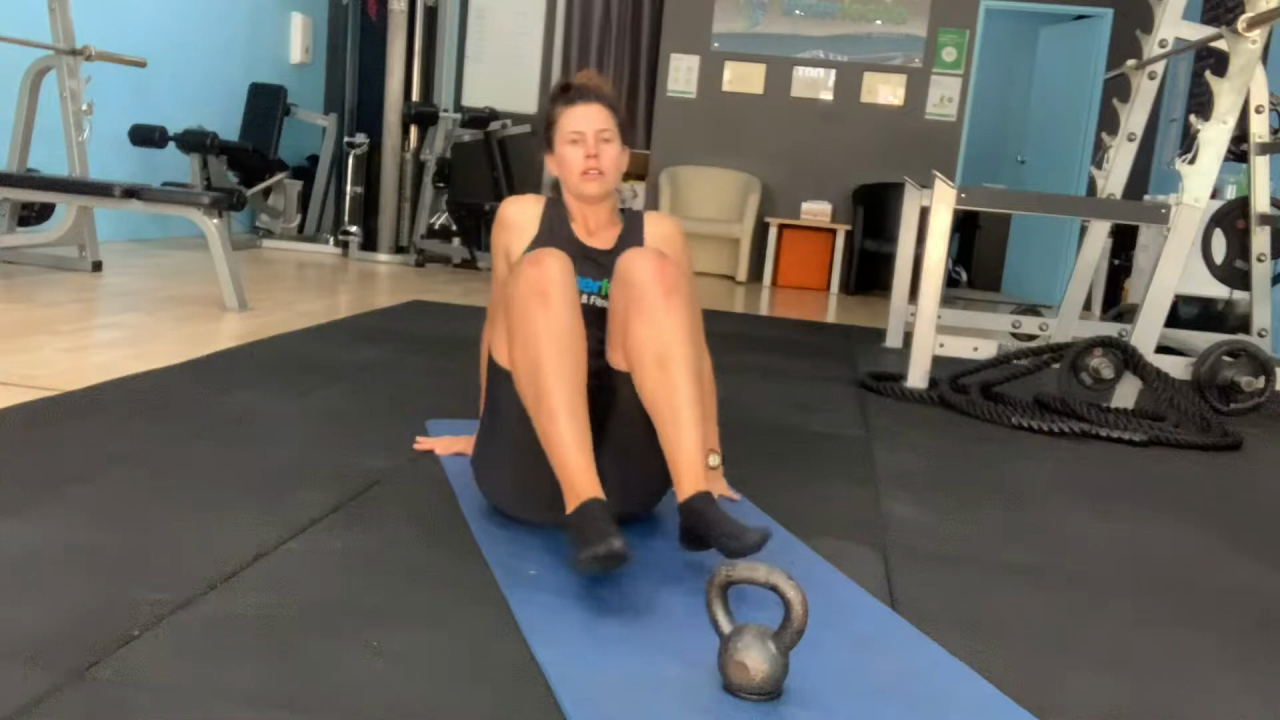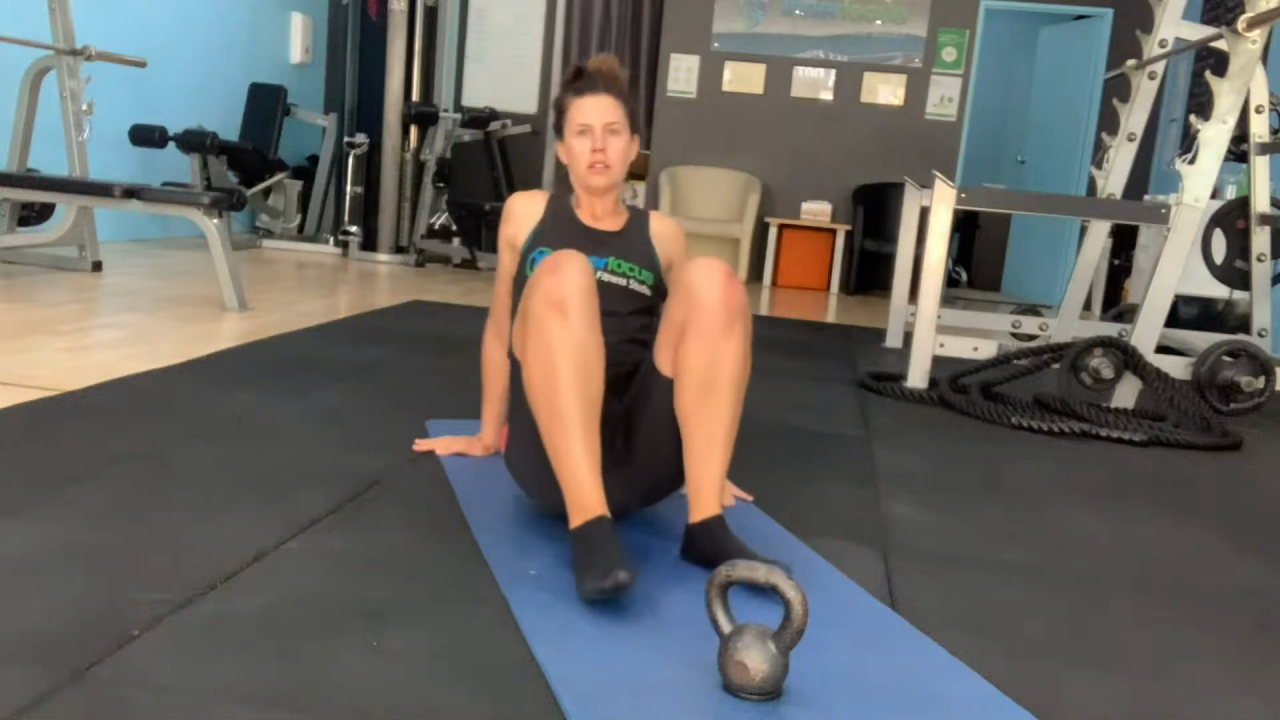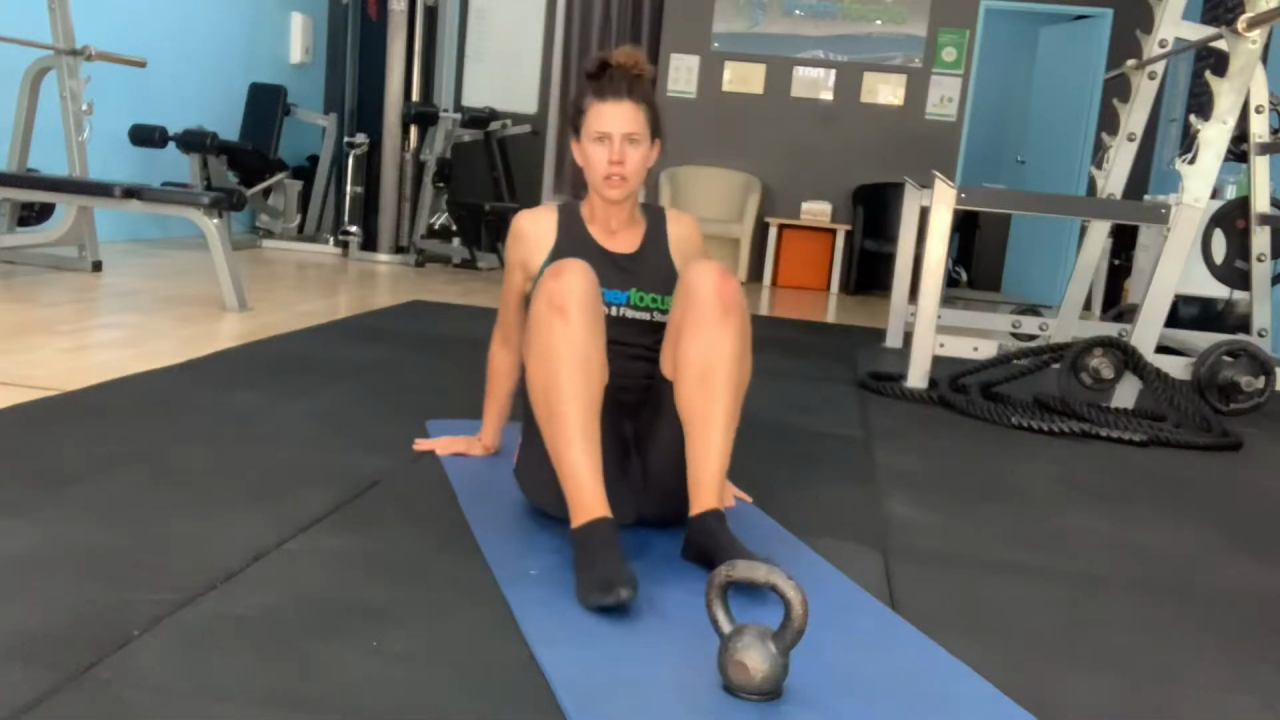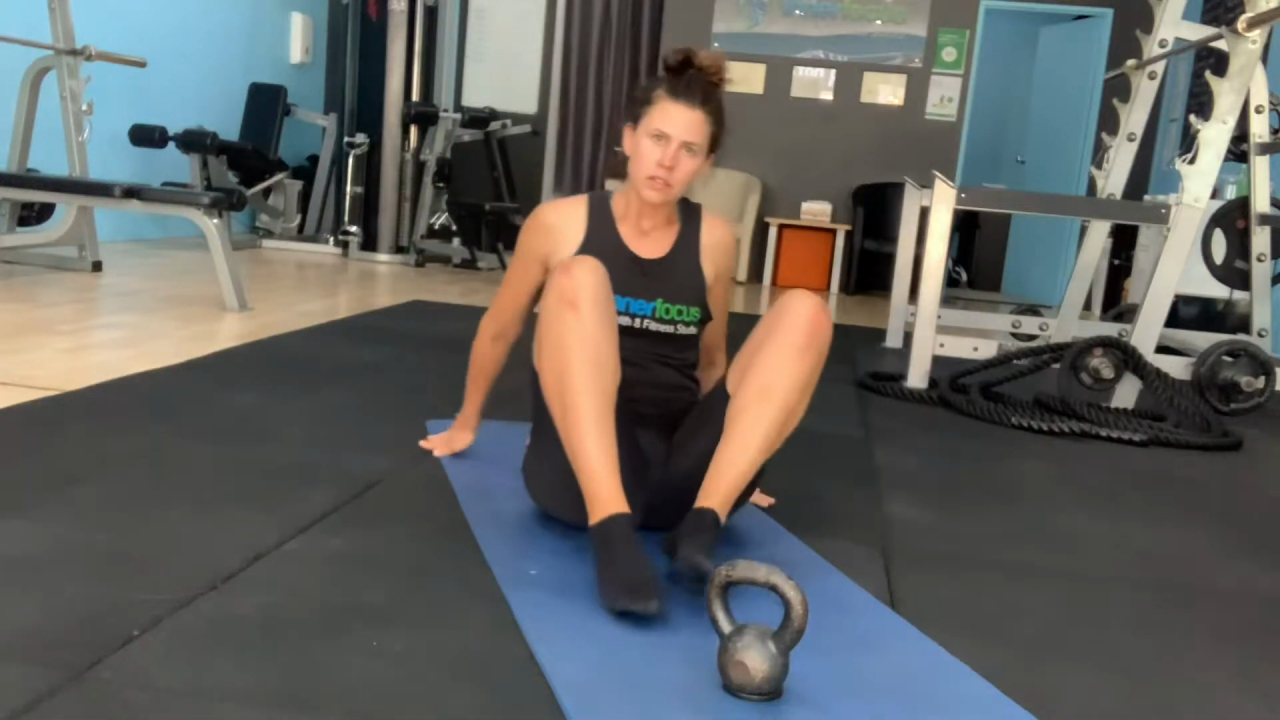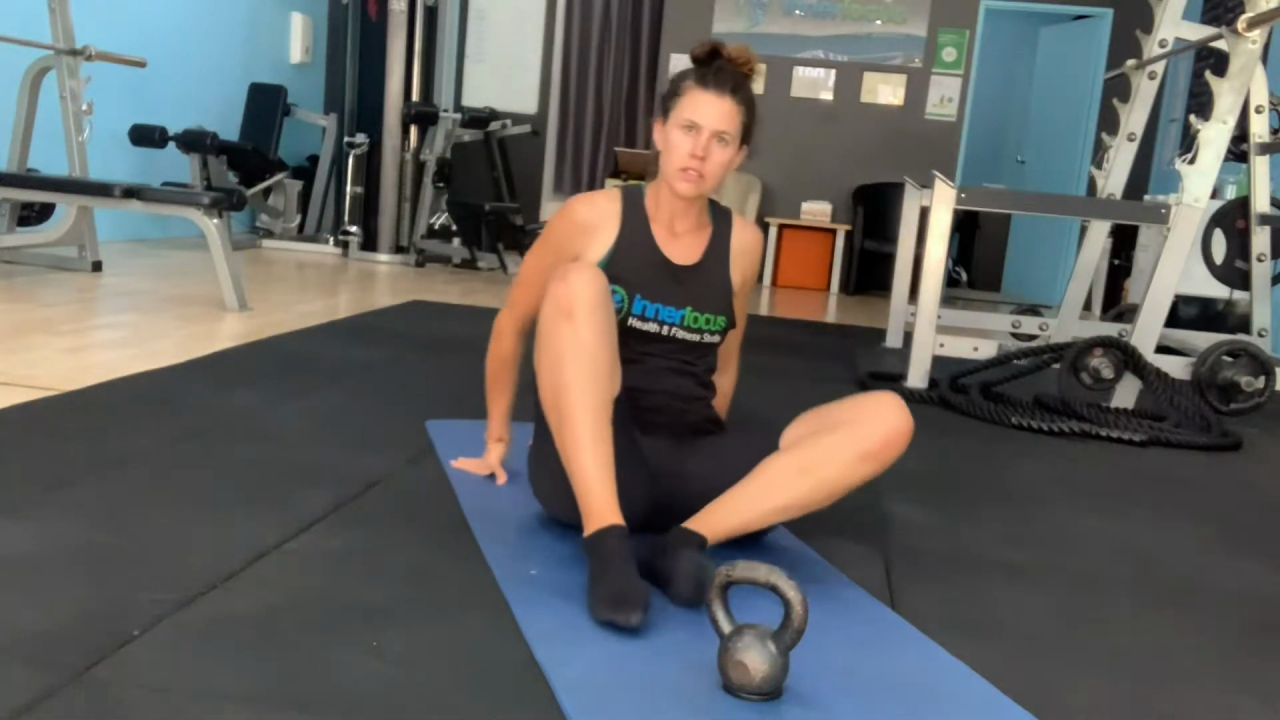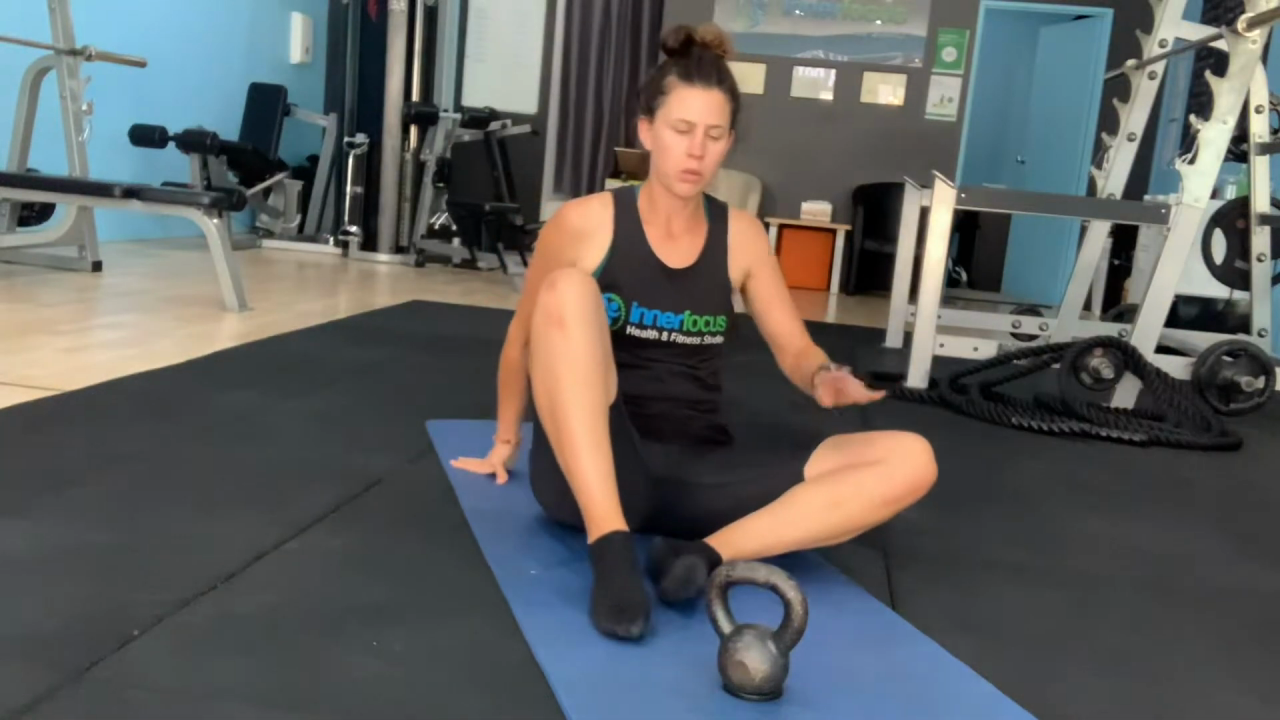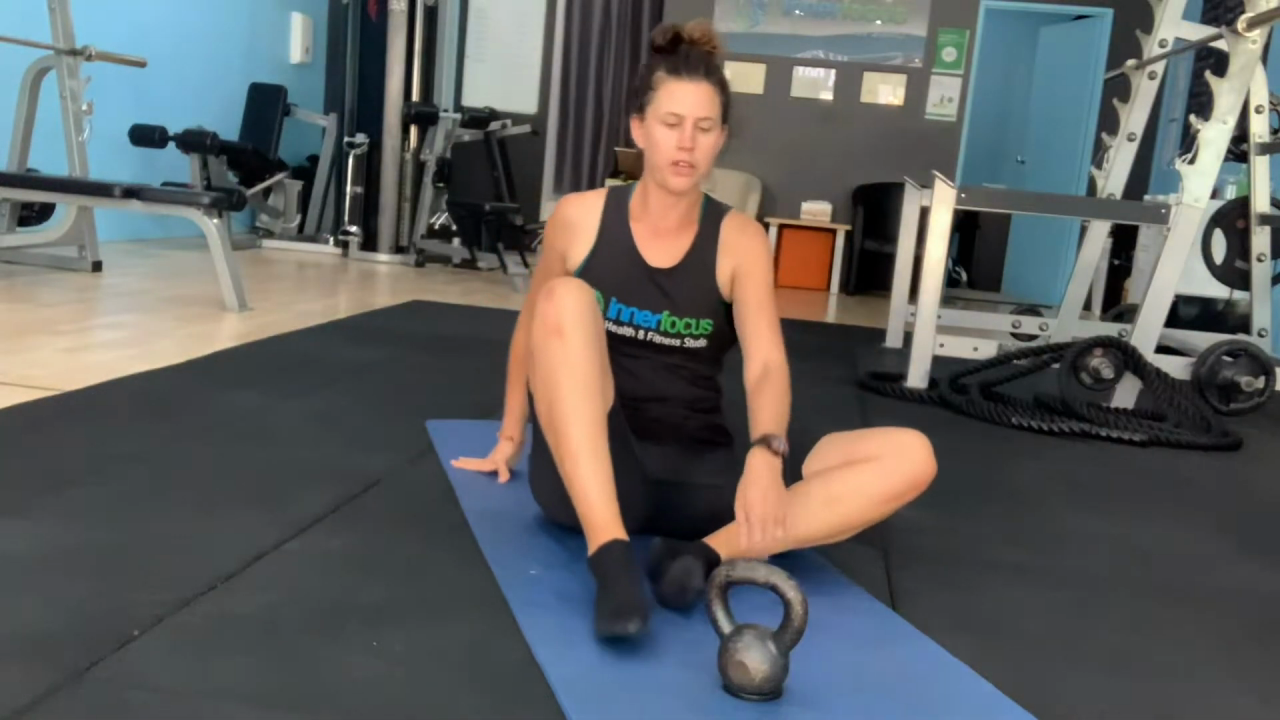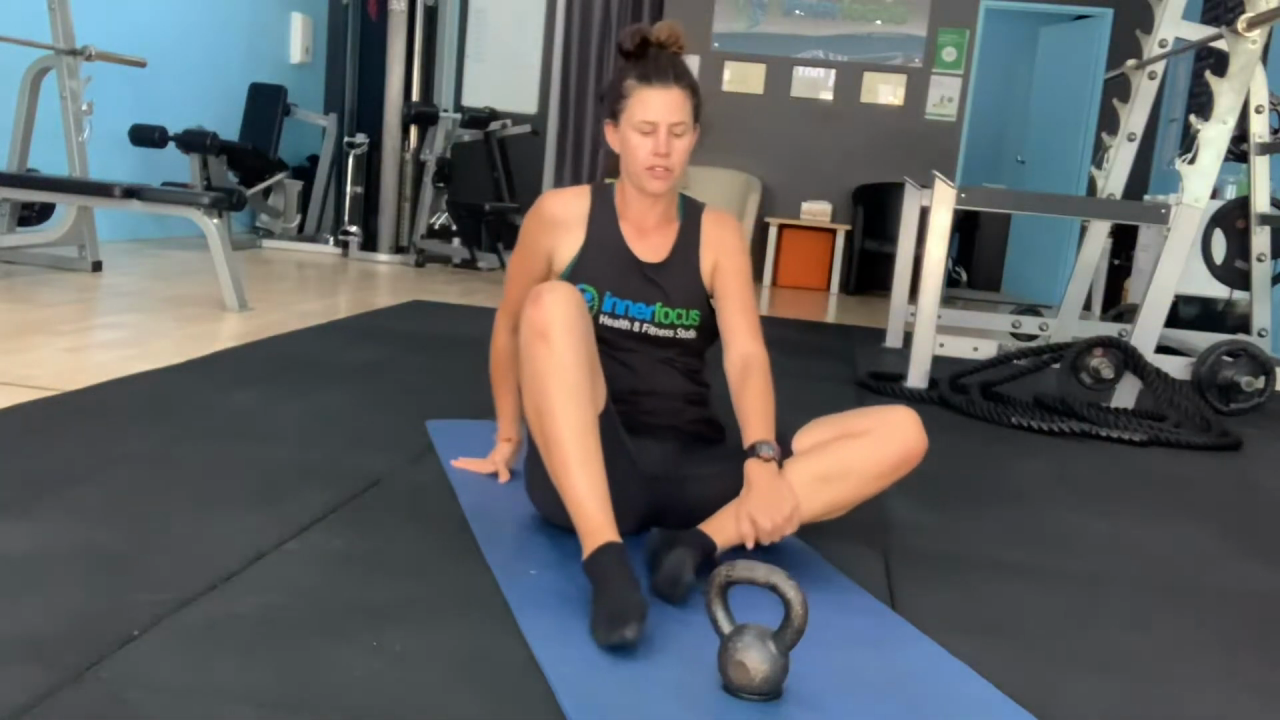
dt=0.4s
person 1, frame 1
left shoulder: (659, 234)
right shoulder: (521, 218)
left elbow: (690, 346)
left wrist: (709, 460)
right wrist: (484, 432)
left hip: (628, 469)
right hip: (530, 467)
left knee: (645, 268)
right knee: (543, 269)
left ankle: (696, 504)
right ankle: (584, 511)
person 1, frame 2
left shoulder: (662, 233)
right shoulder: (527, 211)
left elbow: (697, 332)
right elbow: (500, 326)
left wrist: (705, 464)
right wrist: (488, 434)
left hip: (644, 459)
right hip: (554, 456)
left knee: (714, 280)
right knee: (563, 273)
left ankle: (706, 524)
right ankle: (588, 525)
person 1, frame 3
left shoulder: (680, 234)
right shoulder: (536, 230)
right elbow: (508, 342)
left wrist: (708, 465)
right wrist: (488, 437)
left hip: (664, 466)
right hip: (570, 465)
left knee: (713, 280)
right knee: (568, 280)
left ankle: (706, 521)
right ankle: (592, 529)
person 1, frame 4
left shoulder: (714, 239)
right shoulder: (560, 223)
right elbow: (499, 329)
left wrist: (718, 454)
right wrist: (466, 423)
left hip: (680, 469)
right hip: (581, 469)
left knee: (804, 310)
right knee: (581, 276)
left ankle: (702, 522)
right ankle: (612, 527)
person 1, frame 5
left shoulder: (743, 242)
right shoulder: (594, 217)
right elbow: (512, 324)
right wrist: (497, 440)
left hip: (690, 466)
right hip: (587, 466)
left knee: (889, 417)
right knee: (580, 281)
left ankle: (690, 538)
right ankle: (606, 539)
person 1, frame 6
left shoulder: (742, 237)
right shoulder: (584, 223)
left elbow: (793, 348)
right elbow: (524, 336)
left wrist: (825, 377)
right wrist: (505, 441)
left hip: (699, 471)
right hip: (589, 472)
left knee: (911, 462)
right knee: (566, 289)
left ankle: (705, 551)
right ankle: (610, 546)
person 1, frame 7
left shoulder: (739, 239)
right shoulder: (579, 217)
left elbow: (766, 363)
right elbow: (533, 325)
left wrist: (766, 453)
right wrist: (510, 438)
left hip: (697, 473)
right hip: (588, 473)
left knee: (910, 457)
right knee: (566, 300)
left ankle: (706, 553)
right ankle: (610, 554)
person 1, frame 8
left shoulder: (719, 233)
right shoulder: (562, 214)
left elbow: (745, 355)
right elbow: (510, 326)
left wrist: (762, 464)
right wrist: (508, 439)
left hip: (689, 467)
right hip: (585, 472)
left knee: (900, 432)
right knee: (553, 302)
left ankle: (703, 540)
right ankle: (604, 558)
